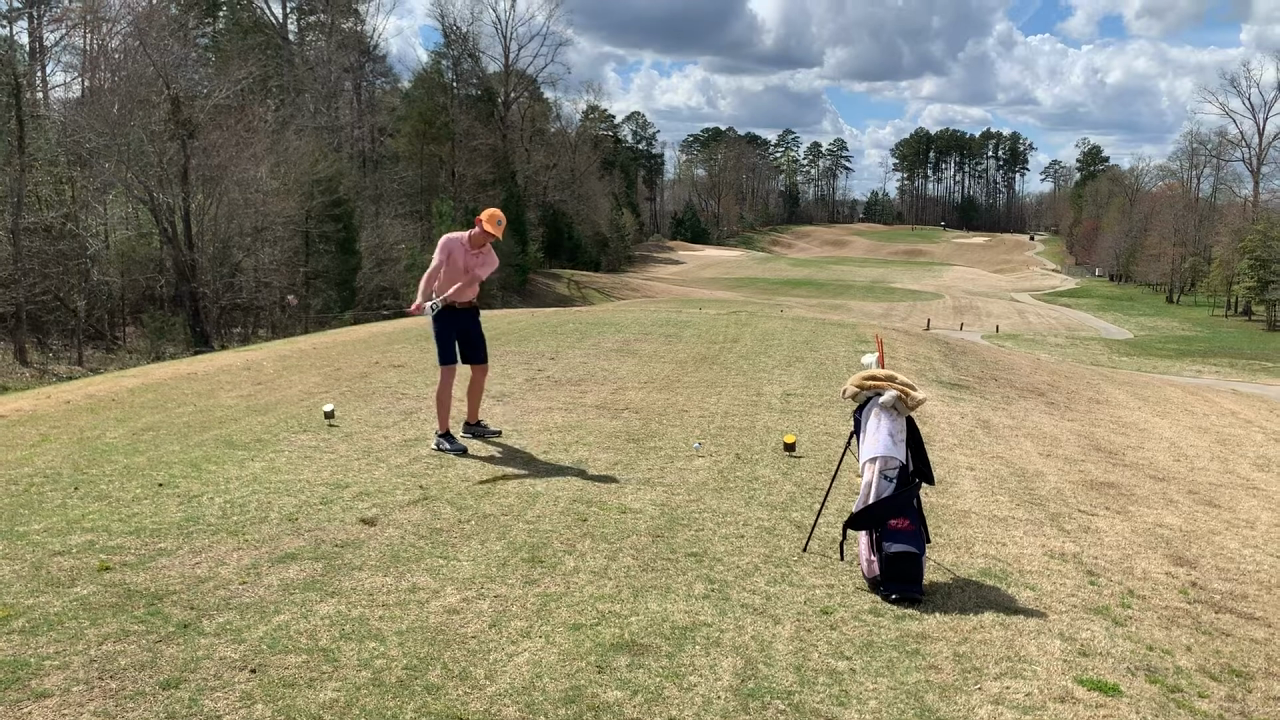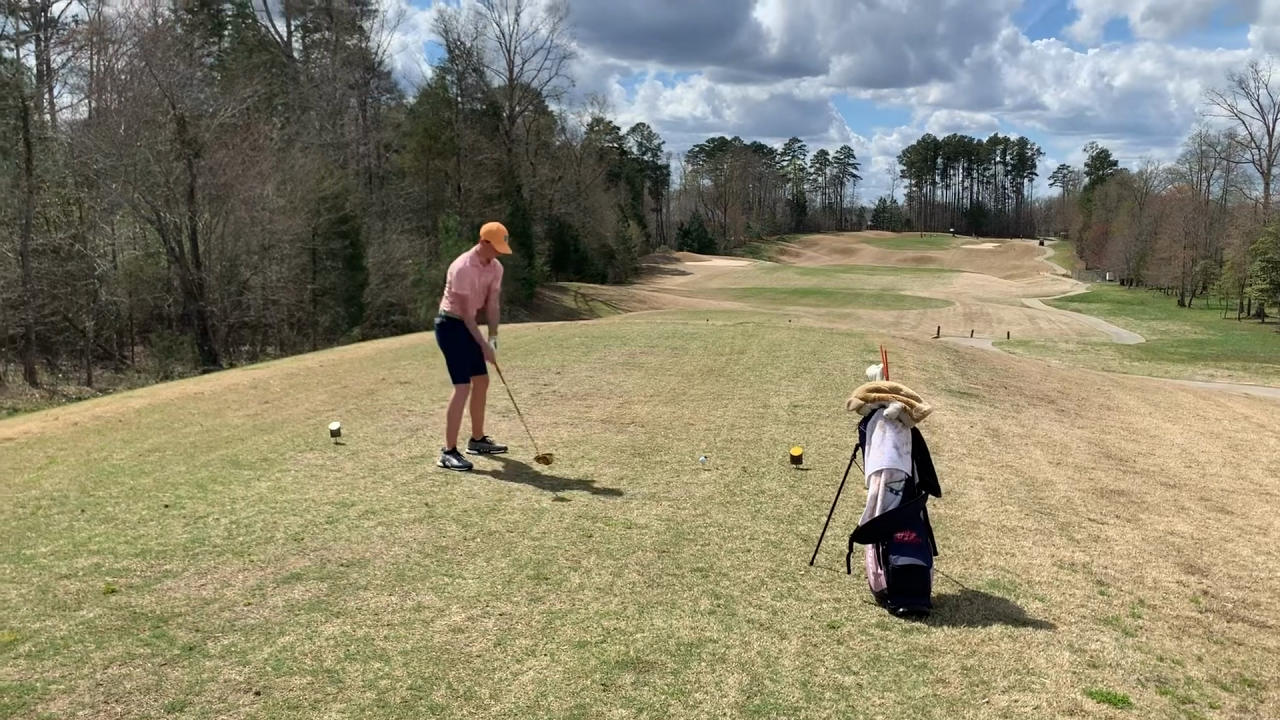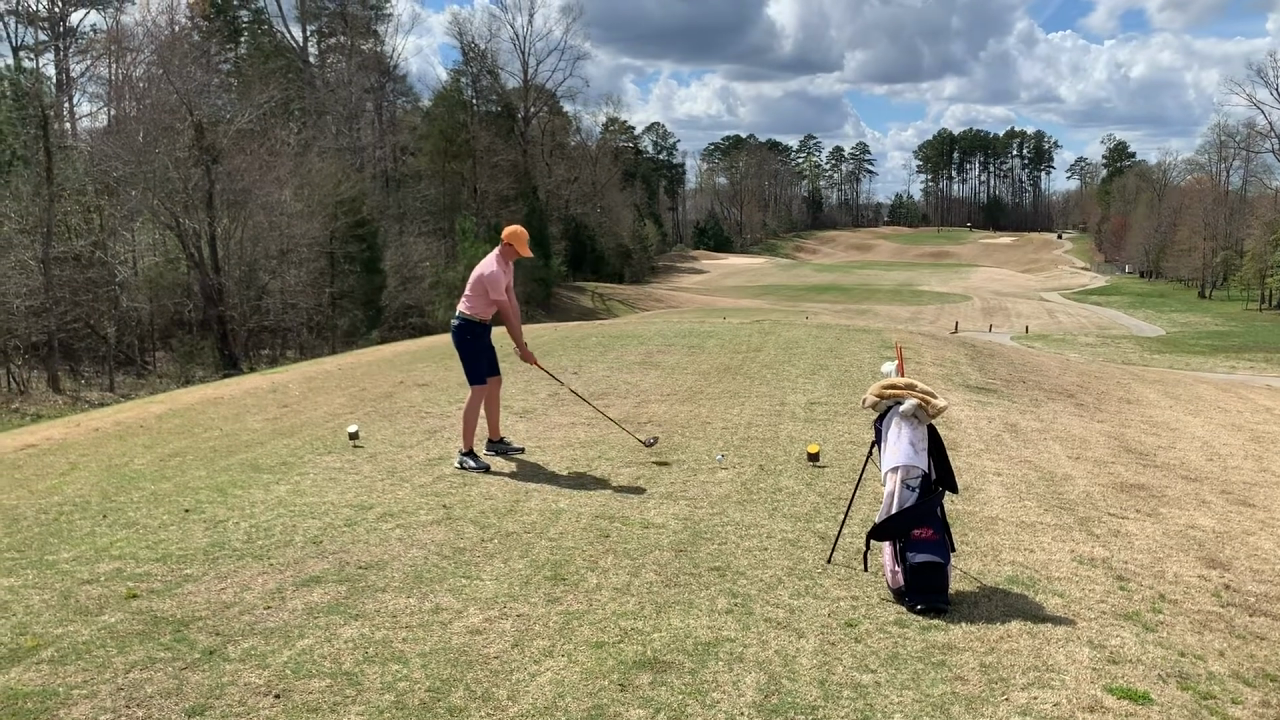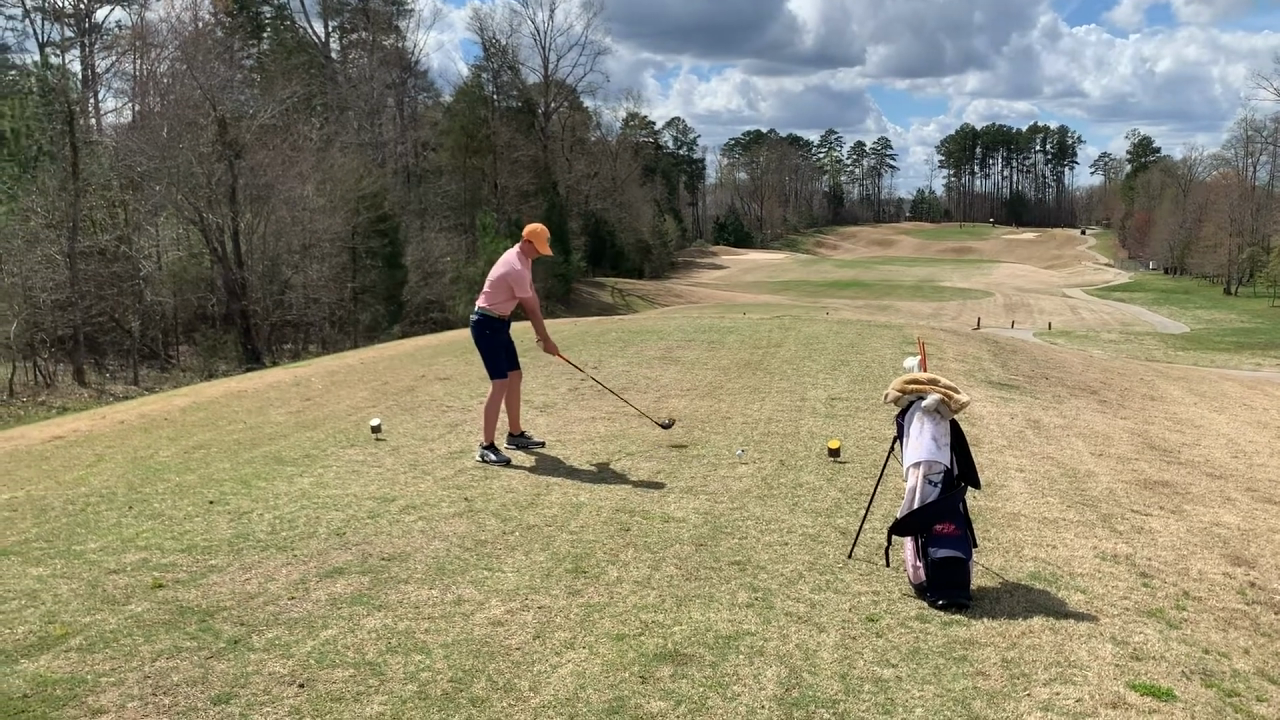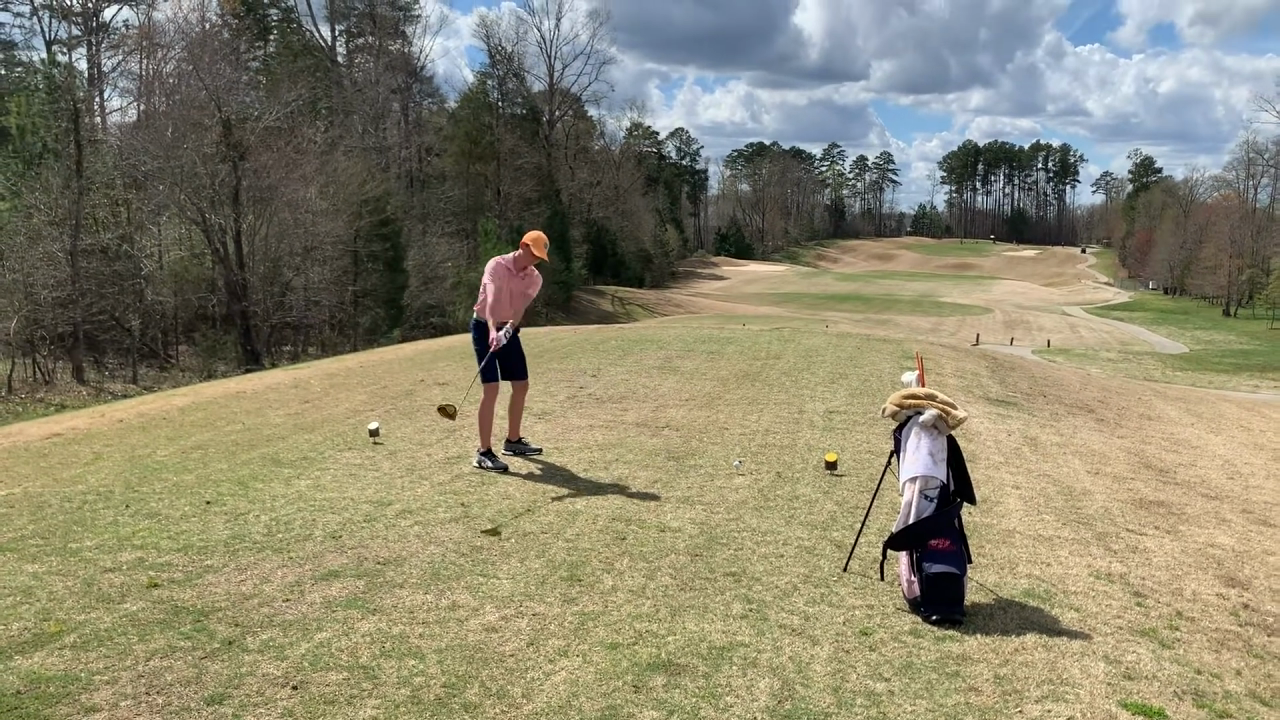
dt=0.7s
person 1, frame 1
left shoulder: (490, 258)
right shoulder: (450, 241)
left elbow: (464, 284)
right elbow: (433, 272)
left wrist: (435, 302)
right wrist: (420, 299)
left hip: (469, 311)
right hip: (445, 310)
left knee: (480, 369)
right knee: (449, 370)
left ankle: (472, 422)
right ankle: (442, 435)
person 1, frame 2
left shoulder: (496, 268)
right shoulder: (462, 267)
left elbow: (492, 305)
right elbow: (466, 311)
left wrist: (492, 339)
right wrist: (483, 344)
left hip: (471, 329)
right hip: (450, 326)
left knee: (481, 382)
right knee: (463, 387)
left ankle: (477, 439)
right ankle: (448, 451)
person 1, frame 3
left shoulder: (507, 266)
right shoulder: (492, 271)
left elbow: (513, 305)
right elbow: (506, 314)
left wrist: (521, 341)
right wrist: (522, 348)
left hip: (480, 328)
right hip: (467, 329)
left knee: (494, 383)
right knee: (479, 388)
left ankle: (494, 440)
right ankle: (465, 453)
person 1, frame 4
left shoulder: (522, 259)
right shoulder: (515, 269)
left elbow: (532, 298)
right elbow: (532, 310)
left wrist: (540, 336)
right wrist: (547, 340)
left hip: (499, 323)
right hip: (486, 324)
left knee: (514, 377)
right knee: (500, 383)
left ankle: (515, 434)
right ankle: (486, 447)
person 1, frame 5
left shoulder: (535, 278)
right shoulder: (497, 264)
left elbow: (521, 306)
right elbow: (491, 299)
left wrist: (507, 330)
right wrist: (492, 330)
left hip: (510, 330)
right hip: (483, 328)
left knee: (521, 386)
right knee: (491, 389)
left ankle: (514, 440)
right ankle: (484, 453)
